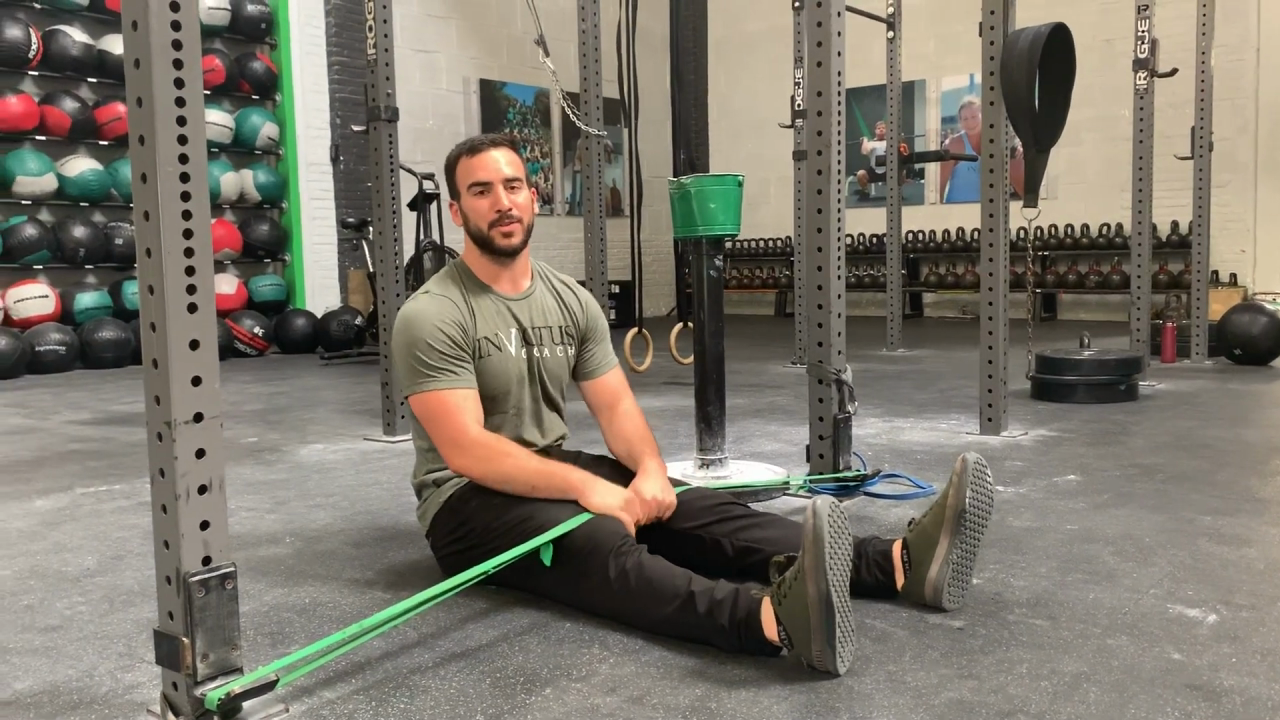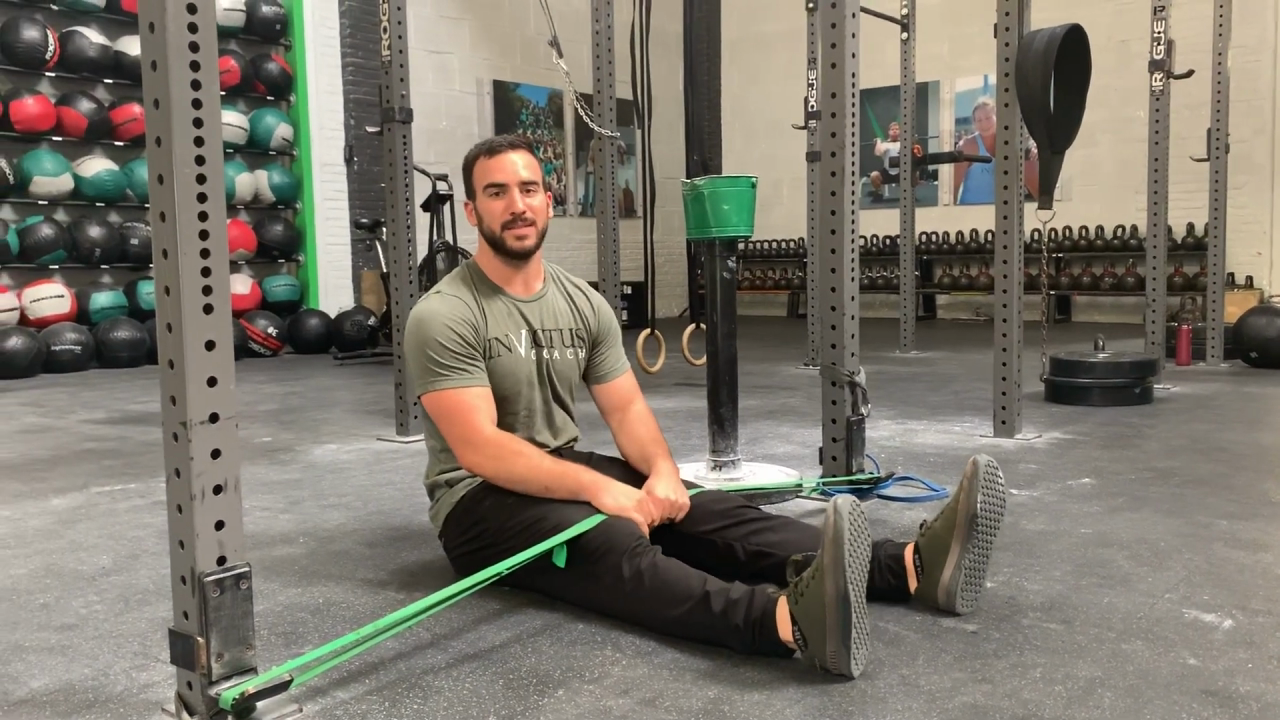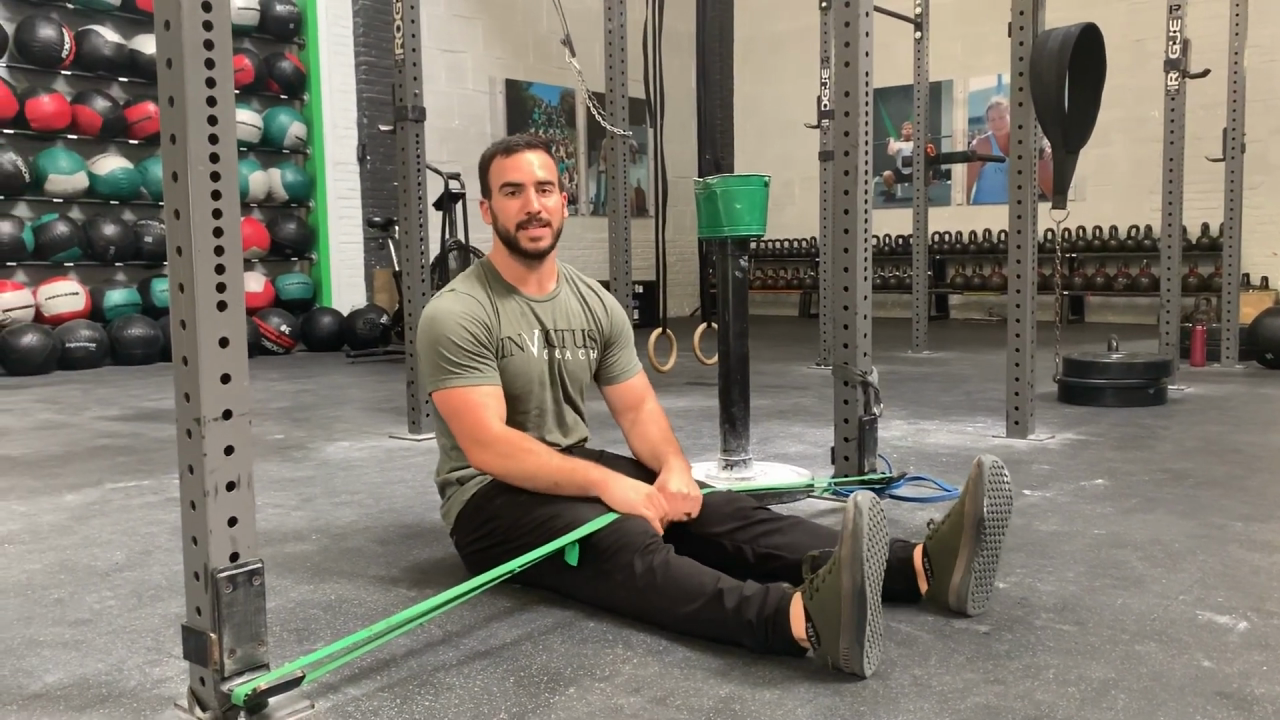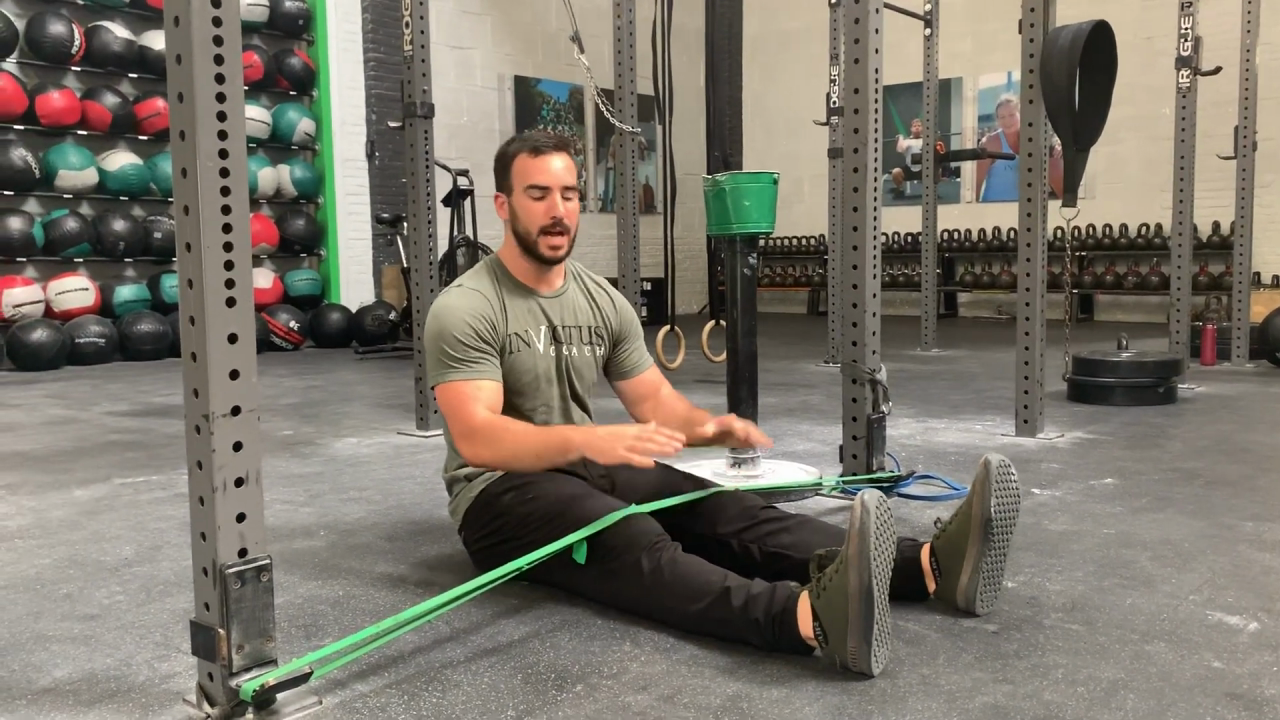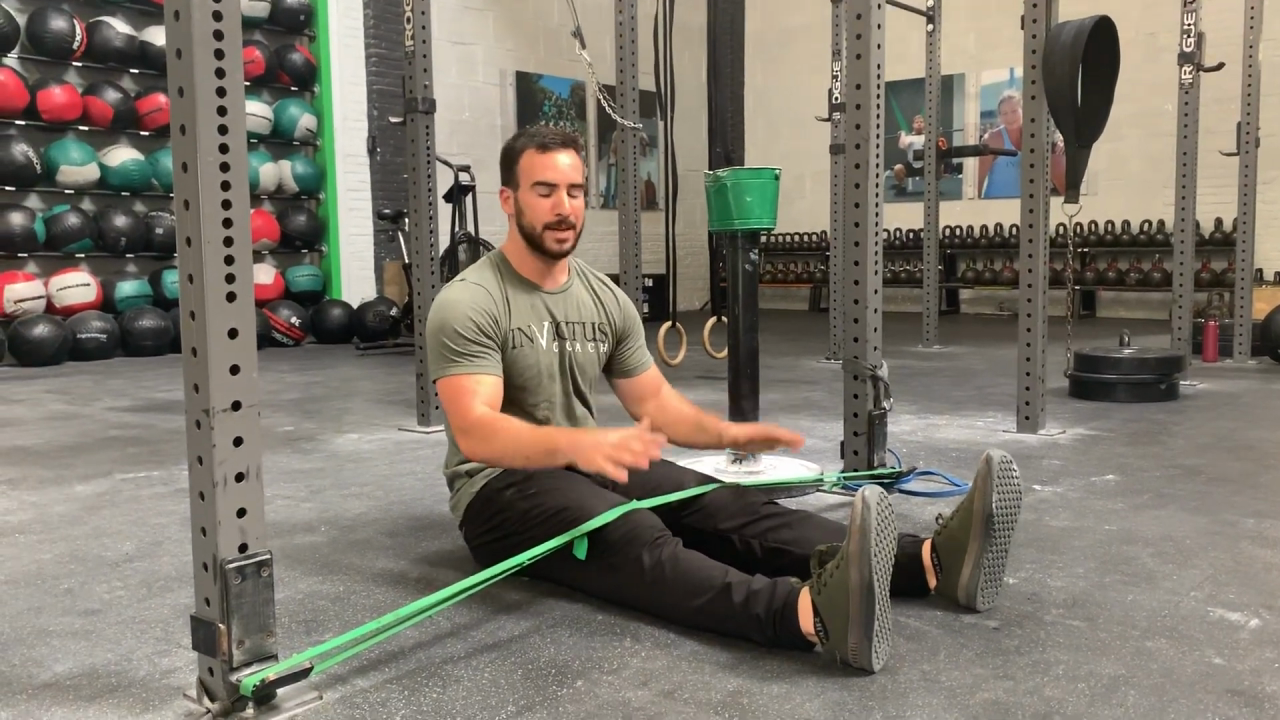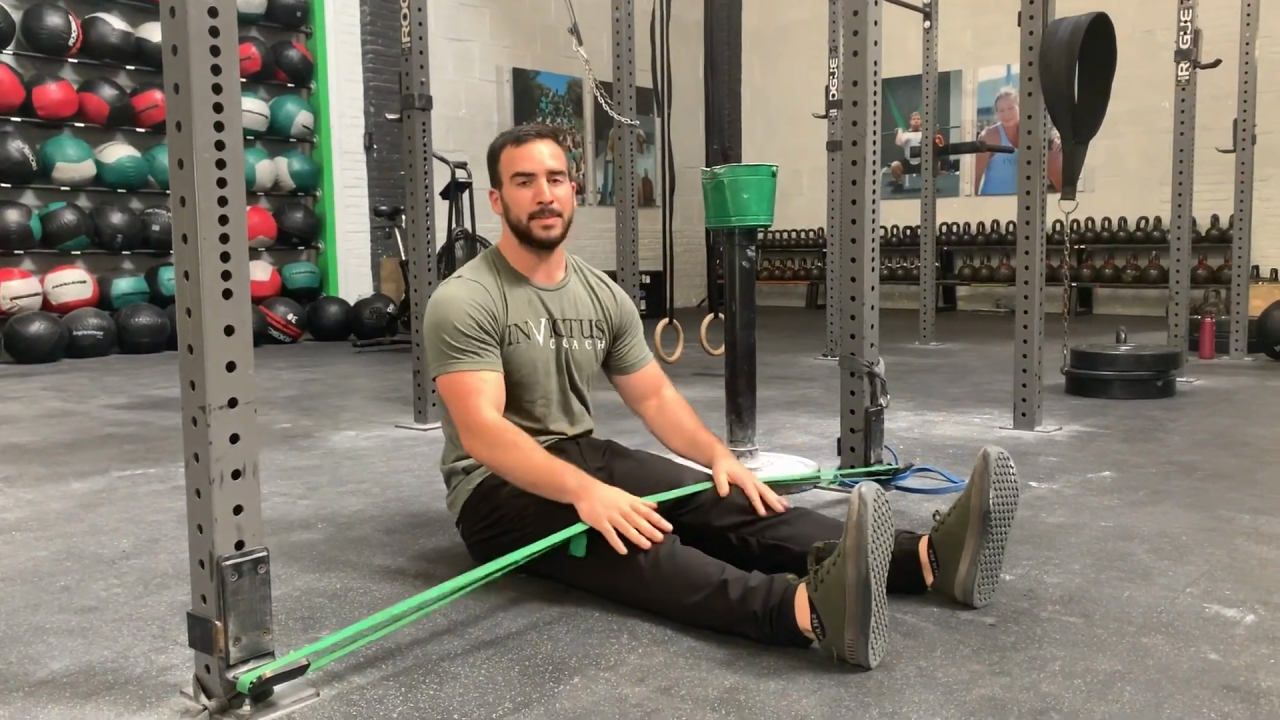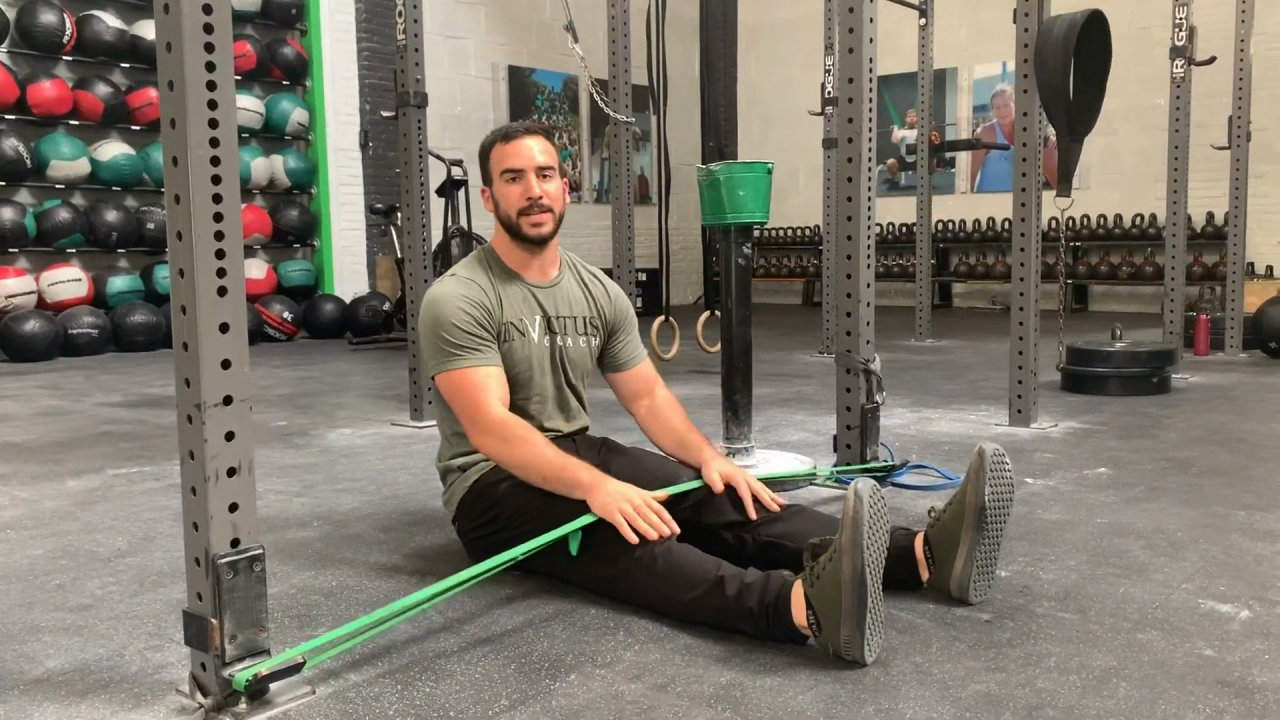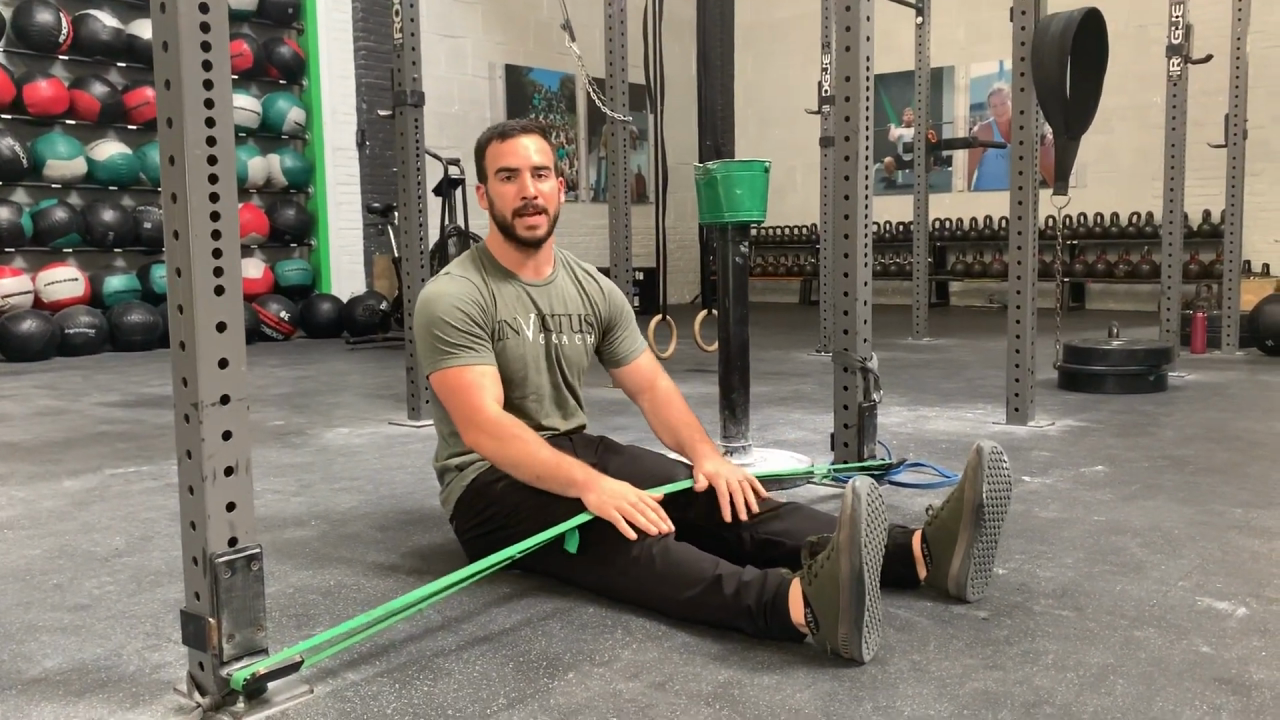
dt=0.3s
person 1, frame 1
left shoulder: (570, 298)
right shoulder: (432, 315)
left elbow: (614, 404)
right elbow: (466, 450)
left wrist: (650, 468)
right wrist: (584, 487)
left hip: (551, 471)
right hip: (469, 500)
left knee: (696, 511)
right knee: (603, 544)
left ankle: (897, 562)
right ankle: (773, 618)
person 1, frame 2
left shoulder: (583, 302)
right shoulder: (443, 316)
left elbow: (625, 407)
right elbow: (479, 449)
left wrist: (661, 471)
right wrist: (596, 487)
left hip: (564, 472)
right hip: (481, 501)
left knee: (709, 513)
right knee: (615, 545)
left ankle: (911, 565)
right ankle: (789, 620)
person 1, frame 3
left shoulder: (595, 302)
right shoulder: (456, 314)
left elbow: (637, 409)
right elbow: (488, 447)
left wrist: (673, 467)
right wrist: (605, 483)
left hip: (575, 472)
right hip: (491, 499)
left knee: (719, 514)
right knee: (626, 541)
left ankle: (920, 566)
right ankle: (801, 618)
person 1, frame 4
left shoulder: (602, 300)
right shoulder: (464, 310)
left elbow: (657, 400)
right elbow: (476, 439)
left wrist: (710, 423)
right wrist: (586, 439)
left hip: (588, 466)
right hip: (501, 492)
left knee: (726, 512)
right knee: (632, 541)
left ankle: (927, 564)
right ankle: (809, 616)
person 1, frame 5
left shoulder: (605, 297)
right shoulder: (468, 304)
left elbow: (653, 400)
right elbow: (475, 432)
left wrist: (727, 430)
right wrist: (577, 443)
left hip: (586, 464)
right hip: (502, 488)
left knee: (725, 509)
right knee: (632, 537)
left ankle: (928, 561)
right ankle: (809, 613)
person 1, frame 6
left shoulder: (602, 293)
right shoulder: (465, 301)
left elbow: (654, 396)
right elbow: (482, 431)
left wrist: (719, 456)
right wrist: (586, 492)
left hip: (583, 455)
right hip: (496, 487)
left knee: (723, 505)
right knee: (633, 538)
left ankle: (925, 558)
right ankle: (806, 609)
person 1, frame 7
left shoulder: (597, 290)
right shoulder: (458, 299)
left elbow: (647, 395)
right elbow: (491, 427)
left wrist: (708, 456)
right wrist: (597, 487)
left hip: (577, 453)
right hip: (492, 484)
left knee: (714, 502)
right knee: (627, 532)
left ankle: (921, 554)
right ankle: (801, 605)
person 1, frame 8
left shoulder: (593, 288)
right shoulder: (453, 298)
left elbow: (651, 387)
right elbow: (484, 427)
left wrist: (706, 454)
right wrist: (591, 486)
left hip: (576, 450)
right hip: (491, 483)
left knee: (717, 500)
right knee: (624, 531)
left ankle: (920, 552)
right ankle: (801, 603)
